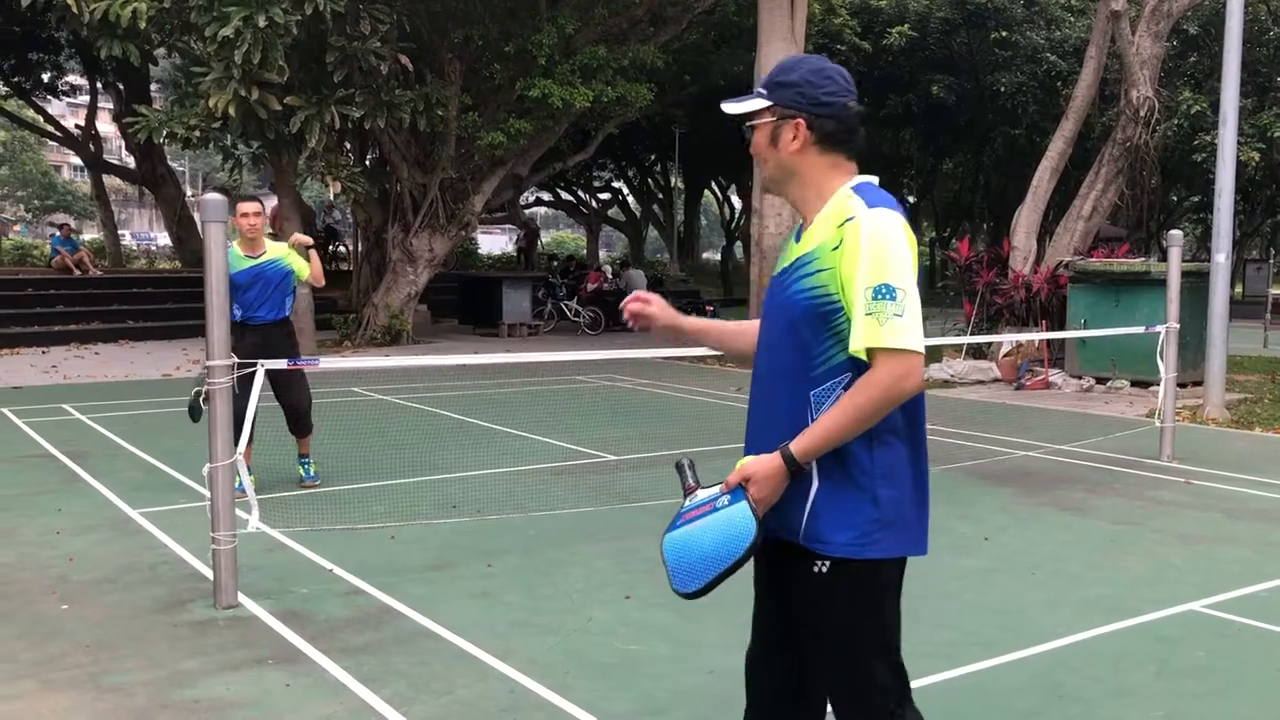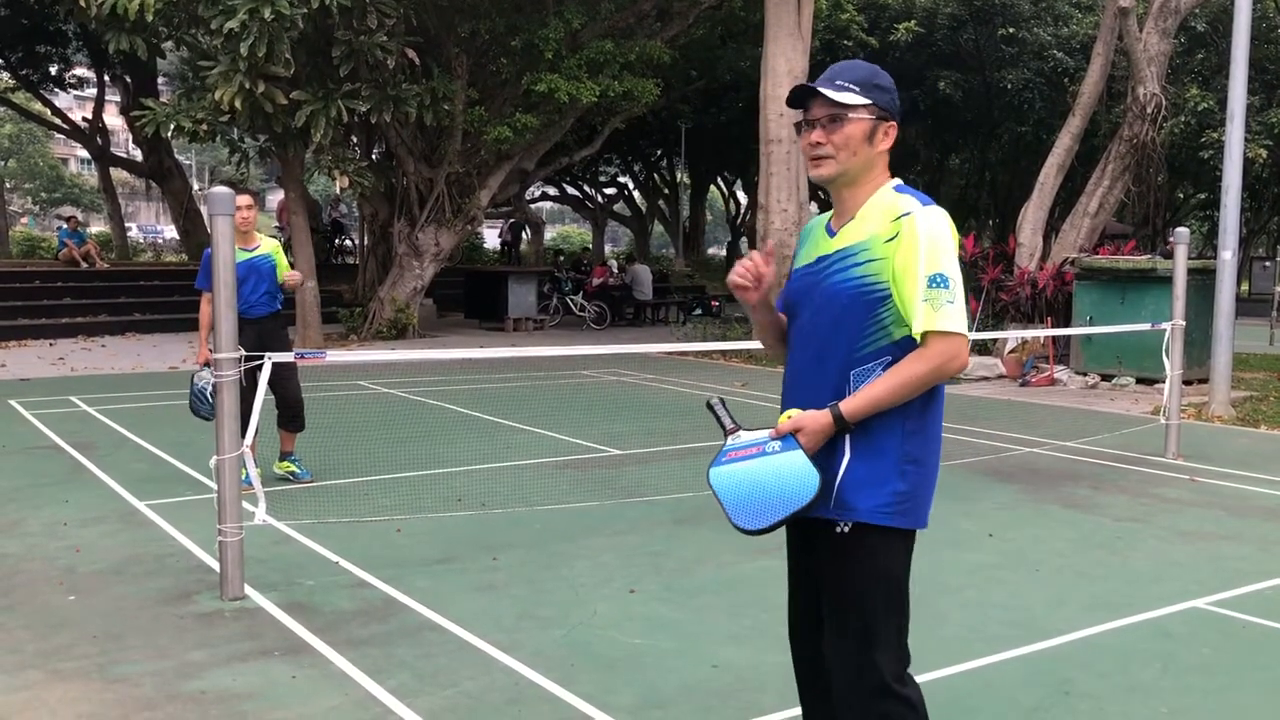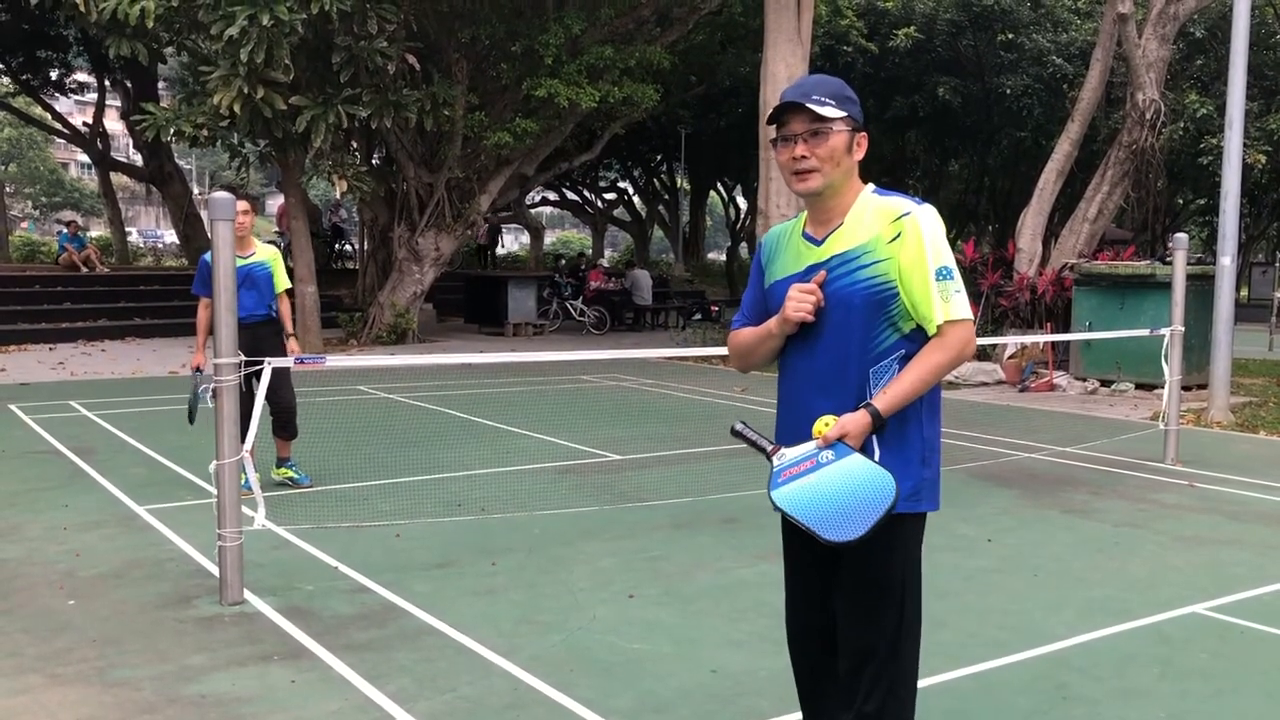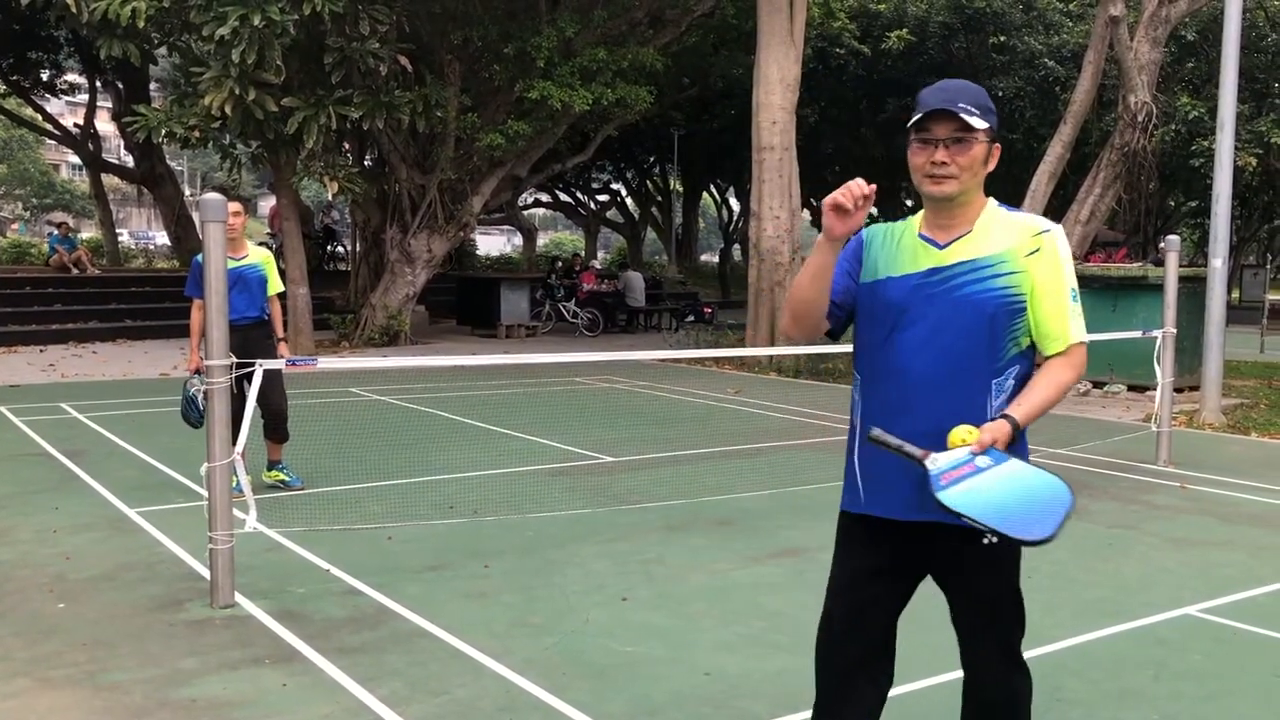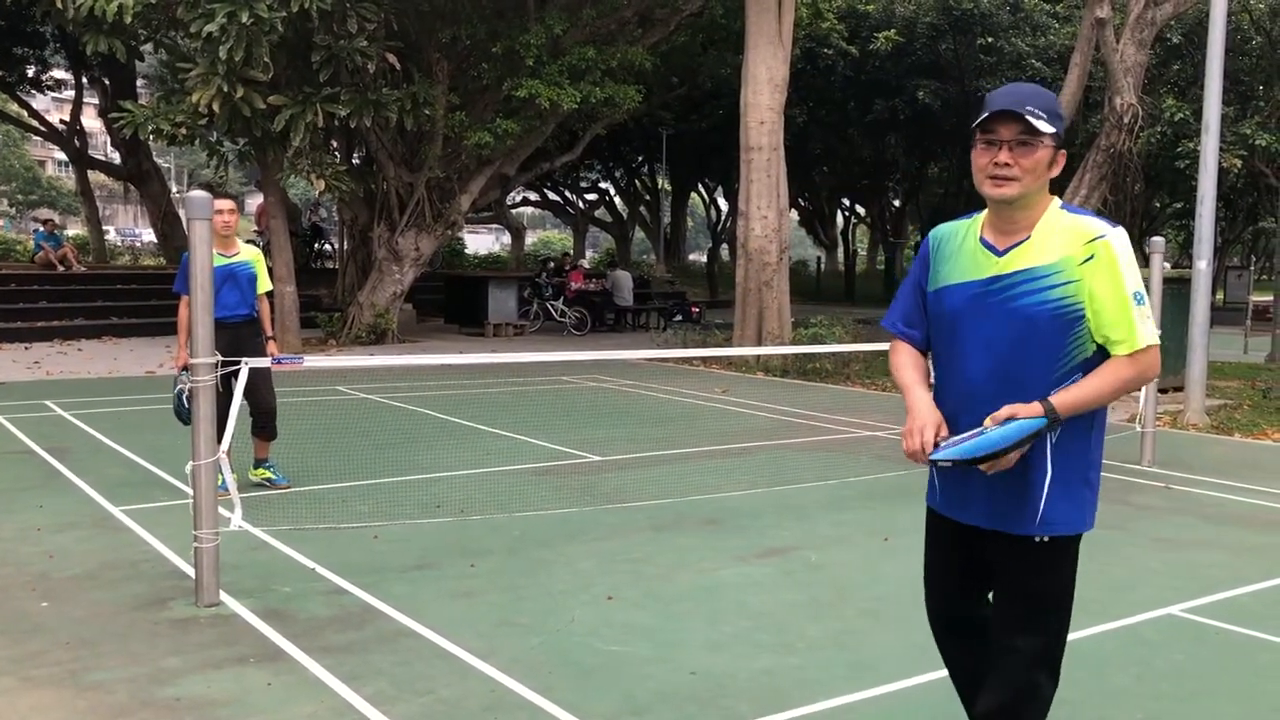
dt=1s
person 1, frame 1
left shoulder: (870, 226)
right shoulder: (804, 233)
left elbow: (900, 370)
left wrist: (788, 459)
right wrist: (680, 324)
left hip: (849, 518)
right hip: (789, 512)
person 1, frame 2
left shoulder: (914, 222)
right shoulder: (814, 230)
left elbow: (948, 350)
left wrist: (835, 415)
right wrist: (758, 302)
left hip: (871, 490)
right hip: (814, 483)
right knee: (817, 657)
person 1, frame 3
left shoulder: (905, 221)
right shoulder: (775, 243)
left elbow: (958, 335)
right elbow: (740, 353)
left wrist: (871, 413)
right wrist: (780, 324)
left hip: (884, 480)
left knee: (875, 656)
right knee: (813, 648)
person 1, frame 4
left shoulder: (1032, 240)
right shoulder: (875, 243)
left elbow: (1068, 355)
right elbow: (801, 328)
left wrist: (1009, 422)
right wrist: (831, 243)
right hip: (876, 494)
left knee: (993, 660)
right knee: (846, 646)
person 1, frame 5
left shoulder: (1094, 243)
right shoulder: (943, 243)
left elbow: (1139, 358)
right elbow: (905, 341)
left wrist: (1044, 411)
right wrist: (919, 402)
left hip: (1042, 498)
right hip: (954, 490)
left knee: (1022, 658)
right knee: (953, 623)
person 2, frame 1
left shoulder: (284, 252)
right shoulder: (226, 259)
left elbow: (318, 281)
left wrist: (310, 247)
left hip: (280, 335)
right hip: (245, 338)
left knee: (298, 402)
right knee: (241, 408)
left ankle: (305, 460)
right ankle: (243, 472)
person 2, frame 2
left shoulder: (273, 247)
right shoulder: (215, 254)
left elbow: (286, 284)
right elbow: (208, 301)
left wrist: (295, 280)
right wrist: (203, 345)
left hip: (273, 327)
right hip: (239, 332)
left knee: (291, 397)
right knee: (243, 403)
left ankle: (286, 460)
right ankle: (249, 466)
person 2, frame 3
left shoulder: (271, 254)
right shoulder: (211, 260)
left elbow: (282, 297)
right elbow: (205, 306)
left wrist: (290, 335)
right wrist: (199, 350)
left hip: (269, 334)
right hip: (233, 338)
left knee: (284, 402)
right knee: (240, 408)
left ankle: (284, 465)
right ankle: (247, 471)
person 2, frame 4
left shoulder: (264, 256)
right shoulder: (204, 261)
right elbow: (198, 309)
left wrist: (281, 340)
right wrist: (194, 352)
left hip: (260, 336)
right hip: (224, 340)
left knee: (276, 406)
right knee: (231, 411)
left ankle: (275, 468)
right ankle: (237, 473)
person 2, frame 5
left shoulder: (254, 255)
right elbow: (186, 305)
left wrist: (270, 338)
right wrist: (182, 348)
left hip: (249, 335)
right hip: (213, 337)
left knee: (265, 404)
right knee: (218, 409)
left ankle: (261, 466)
right ankle: (223, 471)
